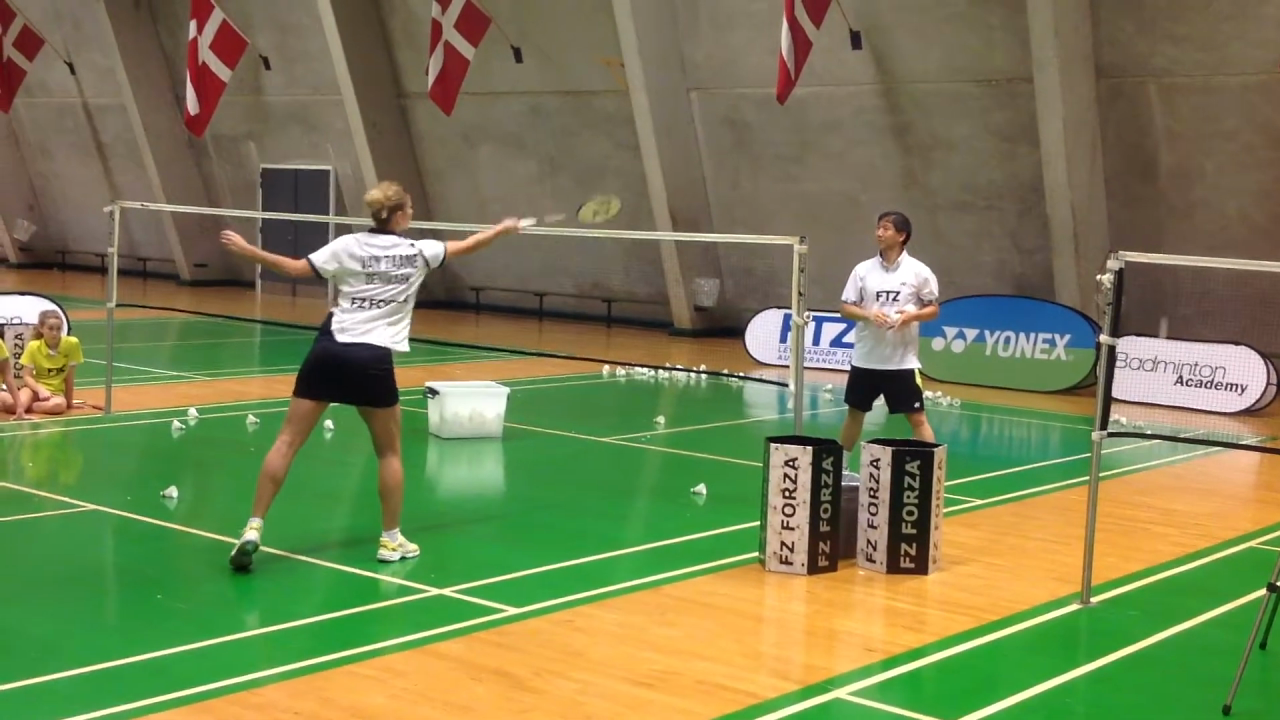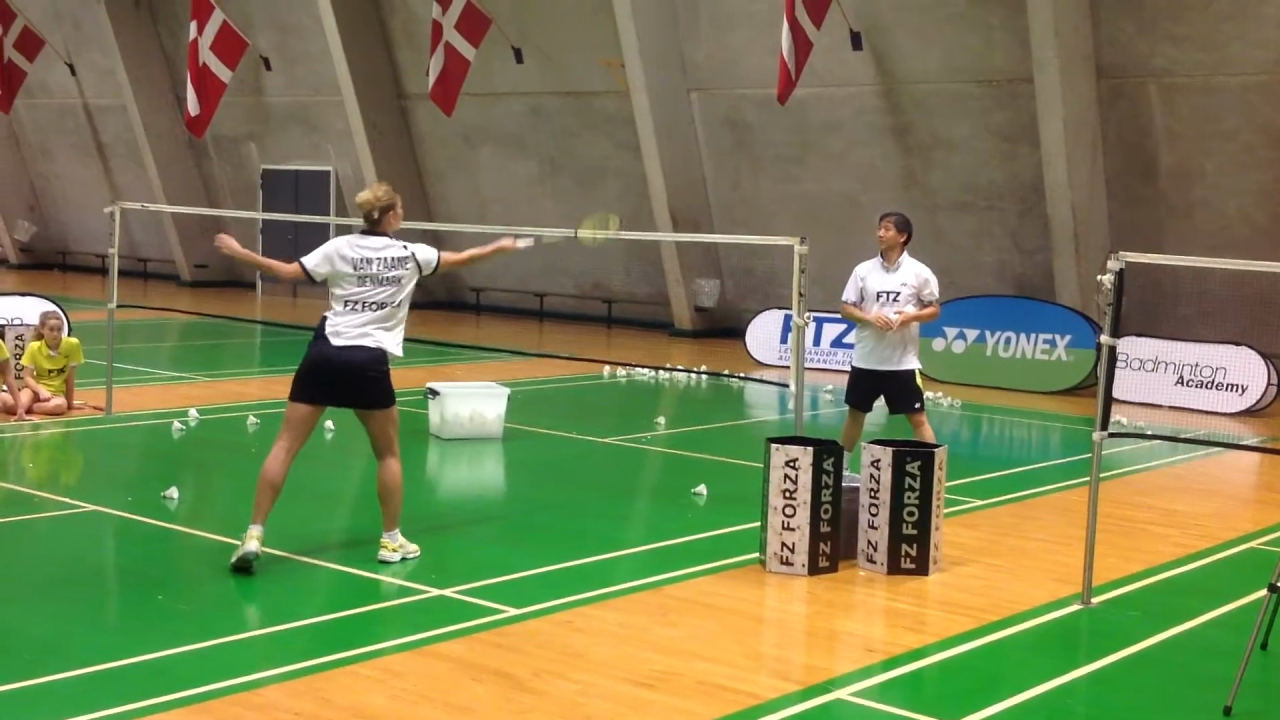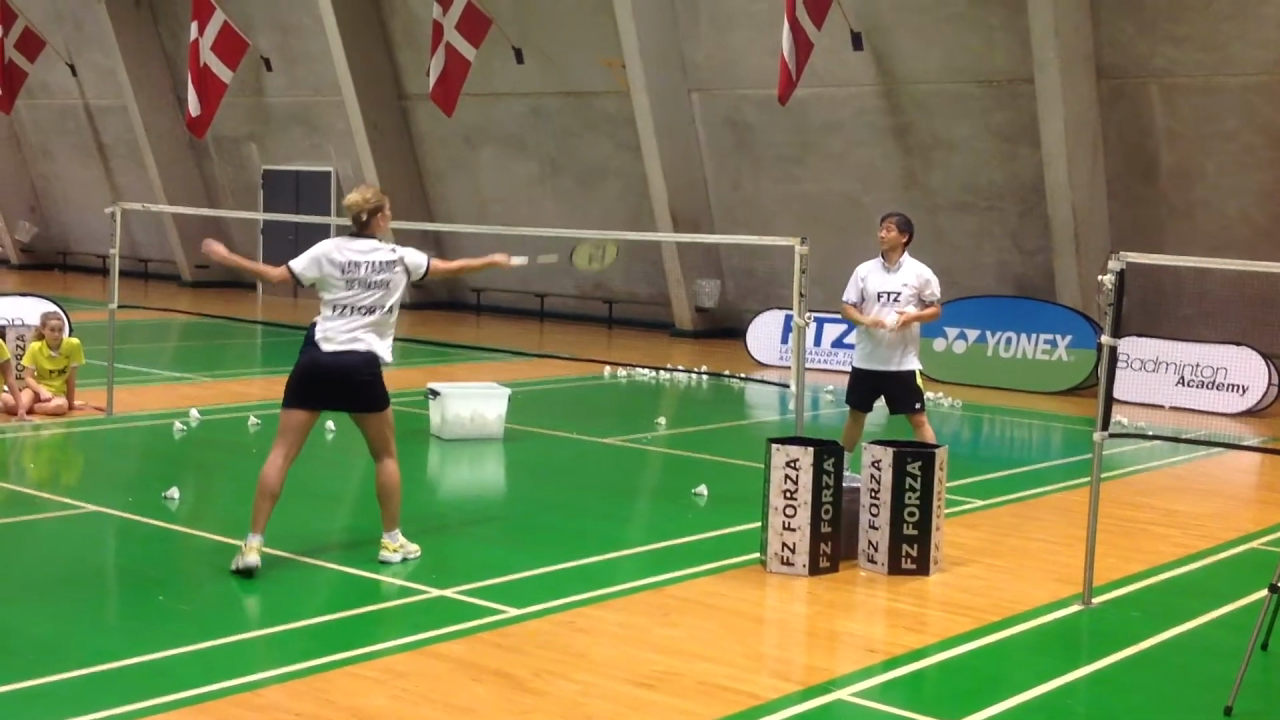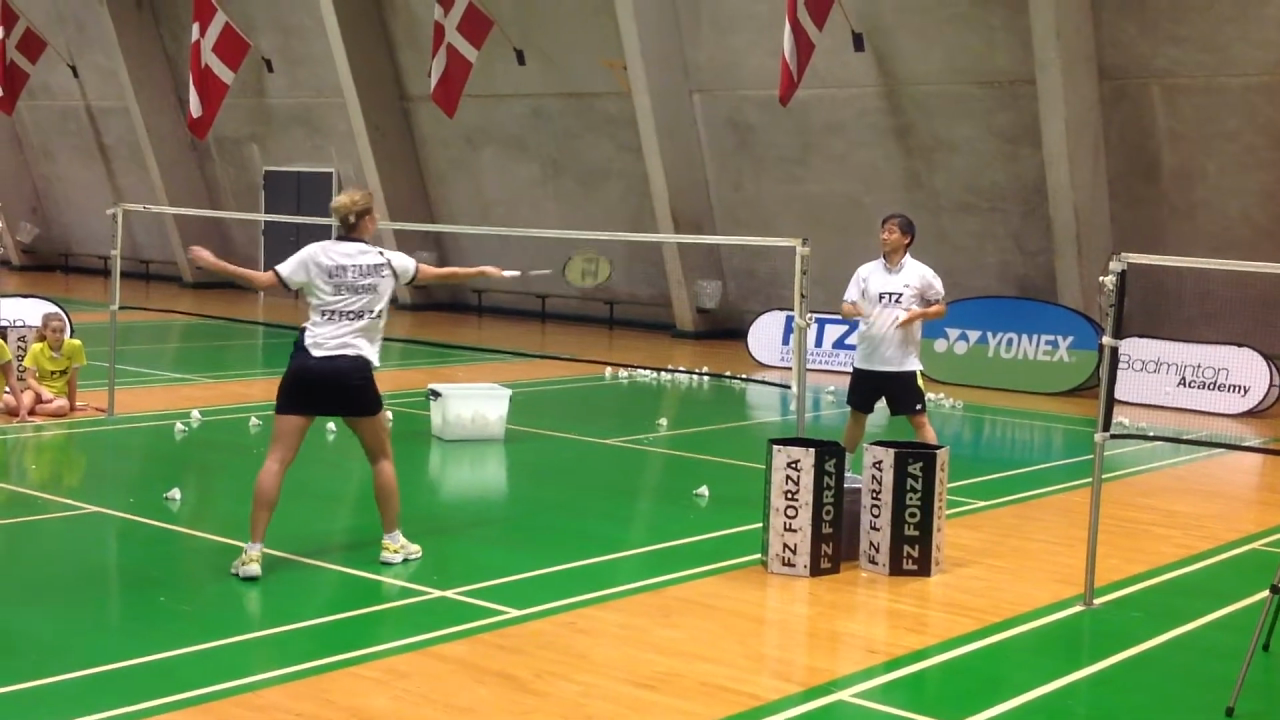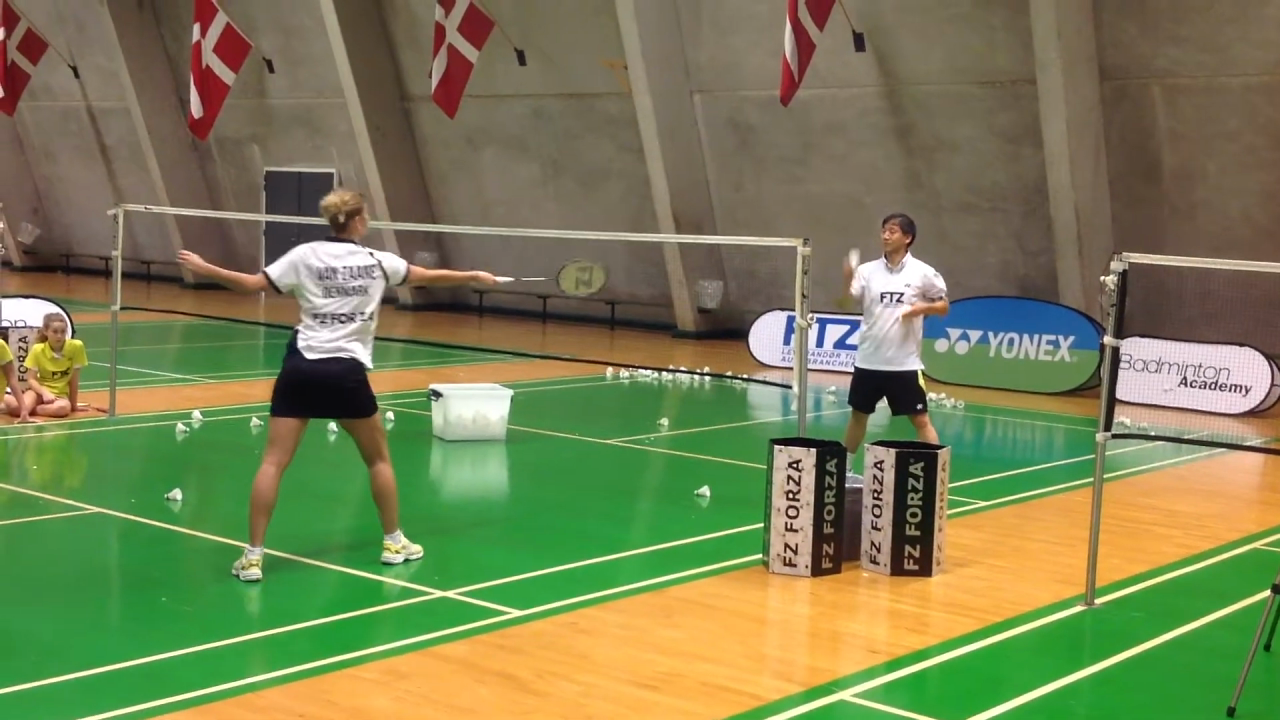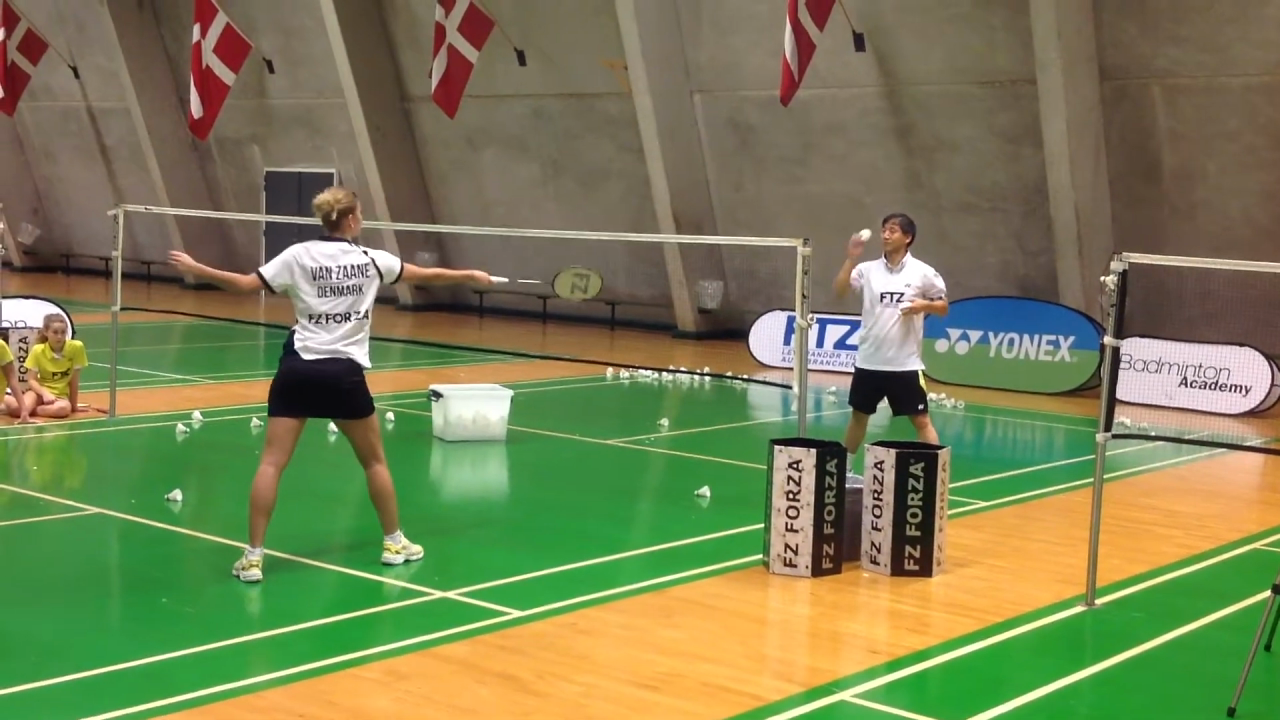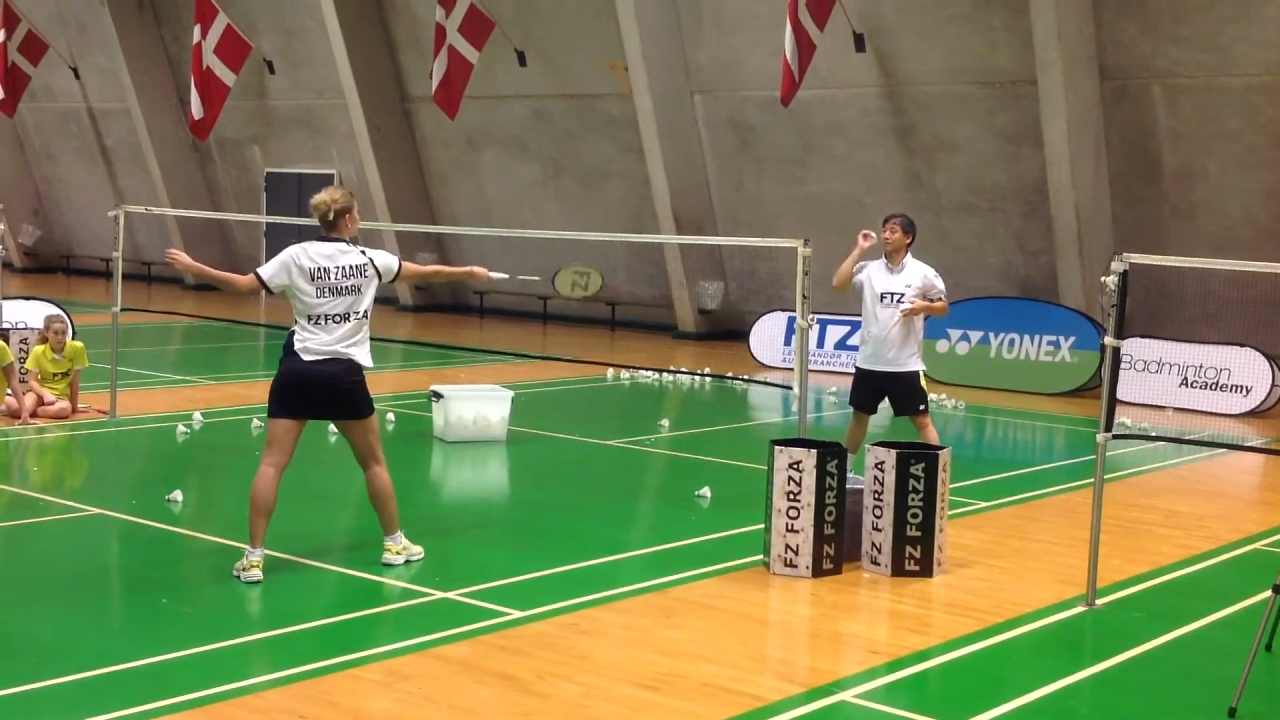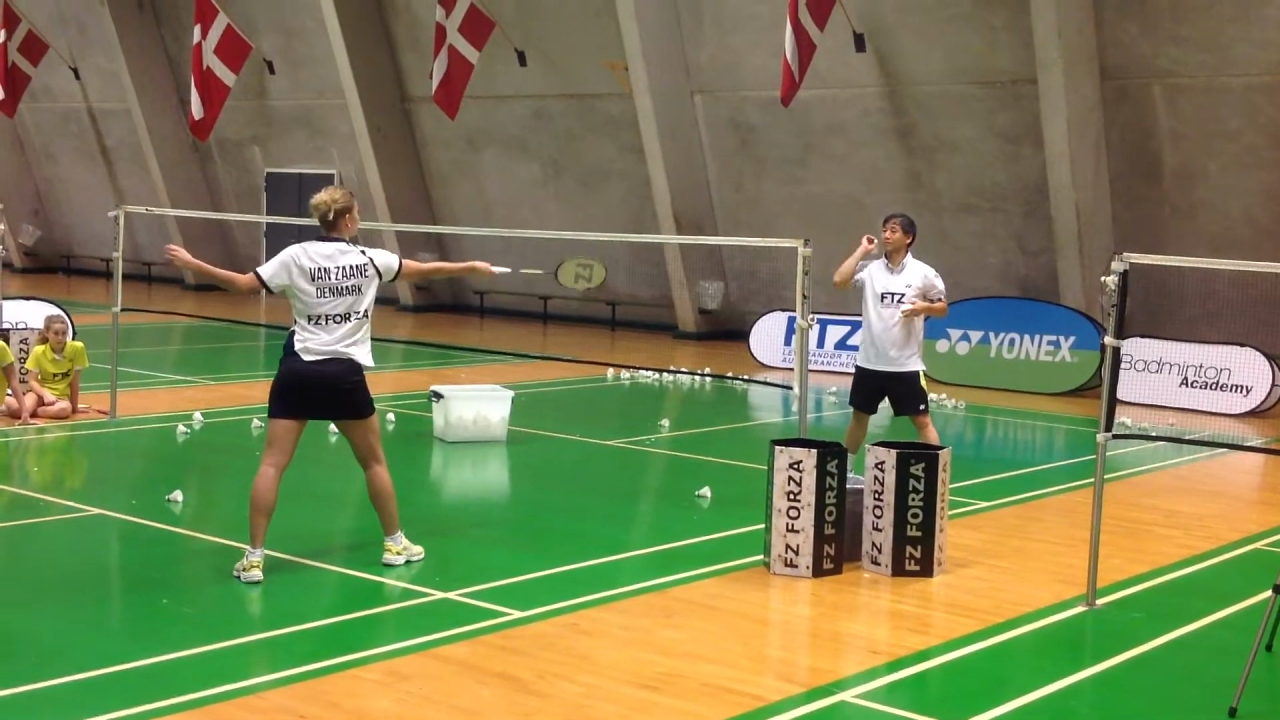
dt=0.1s
person 1, frame 1
left shoulder: (348, 245)
right shoulder: (418, 252)
left elbow: (296, 269)
right elbow: (466, 245)
left wrist: (247, 250)
right wrist: (503, 228)
left hip: (328, 352)
right hip: (373, 361)
left knee: (287, 441)
right knee: (389, 452)
left ankle: (253, 528)
right ankle: (391, 539)
person 1, frame 2
left shoulder: (340, 247)
right shoulder: (410, 255)
left elbow: (288, 273)
right elbow: (461, 259)
left wrist: (241, 253)
right wrist: (500, 246)
left hip: (323, 356)
right hip: (368, 363)
left knee: (285, 447)
right knee: (388, 454)
left ankle: (253, 536)
right ankle: (391, 540)
person 1, frame 3
left shoulder: (328, 250)
right shoulder: (399, 258)
left elbow: (276, 277)
right elbow: (452, 268)
left wrist: (229, 258)
right wrist: (492, 262)
left hip: (316, 361)
right hip: (361, 366)
left knee: (281, 453)
right knee: (385, 455)
left ankle: (252, 545)
right ankle: (392, 541)
person 1, frame 4
left shoulder: (315, 254)
right shoulder: (387, 261)
left elbow: (263, 282)
right elbow: (441, 274)
left wrist: (215, 264)
right wrist: (482, 271)
left hip: (307, 366)
right hip: (352, 371)
left knee: (277, 459)
right knee: (382, 457)
left ankle: (252, 552)
right ankle: (393, 542)
person 1, frame 5
left shoulder: (305, 255)
right shoulder: (377, 262)
left elbow: (252, 284)
right elbow: (432, 276)
left wrist: (203, 267)
right wrist: (474, 275)
left hip: (301, 369)
right hip: (347, 373)
left knee: (273, 462)
right knee: (378, 458)
left ankle: (253, 555)
right ankle: (394, 542)
person 1, frame 6
left shoulder: (298, 255)
right shoulder: (371, 260)
left elbow: (246, 285)
right elbow: (427, 275)
left wrist: (195, 268)
right wrist: (470, 275)
left hip: (298, 370)
right hip: (344, 373)
left knee: (272, 463)
right knee: (374, 460)
left ankle: (253, 556)
right ankle: (394, 543)
person 1, frame 7
left shoulder: (296, 256)
right shoulder: (370, 260)
left elbow: (243, 285)
right elbow: (426, 272)
left wrist: (192, 266)
right wrist: (469, 271)
left hip: (297, 371)
right hip: (344, 374)
left knee: (272, 463)
right knee: (374, 462)
left ankle: (253, 557)
right ankle: (394, 543)
person 1, frame 8
left shoulder: (296, 256)
right shoulder: (370, 260)
left elbow: (243, 284)
right elbow: (427, 269)
left wrist: (192, 264)
right wrist: (471, 266)
left hip: (297, 371)
right hip: (344, 374)
left knee: (272, 463)
right knee: (374, 462)
left ankle: (254, 557)
right ankle: (395, 543)
person 2, frame 1
left shoulder: (919, 272)
right shoulder: (862, 269)
left elbow: (933, 309)
right elbow: (846, 308)
left wrist: (911, 316)
right wrist: (869, 315)
left hip: (902, 362)
right hip: (865, 359)
left knee: (917, 418)
right knee: (855, 413)
right ankle: (840, 466)
person 2, frame 2
left shoulder: (919, 272)
right shoulder: (863, 270)
left elbow: (934, 310)
right elbow: (846, 308)
left wrist: (910, 316)
right wrist: (870, 317)
left hip: (902, 362)
right hip: (865, 360)
left knee: (918, 418)
right knee: (855, 414)
right ankle: (841, 467)
person 2, frame 3
left shoulder: (920, 273)
right shoulder: (864, 270)
left elbow: (935, 310)
right elbow: (847, 308)
left wrist: (913, 316)
right wrist: (864, 319)
left hip: (903, 362)
right hip: (865, 361)
left knee: (918, 419)
right knee: (856, 414)
right ankle: (842, 467)
person 2, frame 4
left shoulder: (922, 273)
right shoulder: (866, 271)
left elbow: (941, 308)
right elbow: (845, 307)
left wrist: (919, 313)
right wrist: (851, 310)
left hip: (904, 363)
right hip: (866, 362)
left knee: (919, 420)
right knee: (857, 415)
person 2, frame 5
left shoulder: (924, 273)
right shoulder: (867, 270)
left elbow: (944, 306)
left wrist: (924, 307)
right wrist: (847, 277)
left hip: (905, 363)
right hip: (868, 360)
left knee: (920, 420)
right knee: (858, 415)
person 2, frame 6
left shoulder: (923, 272)
right shoulder: (867, 269)
left elbow: (943, 306)
right elbow: (839, 292)
left wrist: (924, 305)
right wrist: (851, 257)
left hip: (905, 363)
right hip: (869, 361)
left knee: (921, 420)
right knee: (859, 415)
person 2, frame 7
left shoulder: (924, 273)
right shoulder: (868, 269)
left elbow: (943, 307)
right elbow: (838, 284)
left wrist: (923, 306)
right wrist: (859, 250)
left hip: (906, 364)
right hip: (869, 362)
left knee: (922, 420)
right knee: (859, 416)
person 2, frame 8
left shoulder: (924, 273)
right shoulder: (868, 269)
left elbow: (943, 308)
right elbow: (839, 281)
left wrist: (924, 307)
right wrist: (862, 250)
left hip: (907, 364)
right hip: (870, 362)
left knee: (922, 420)
right knee: (859, 416)
right ankle: (845, 469)
